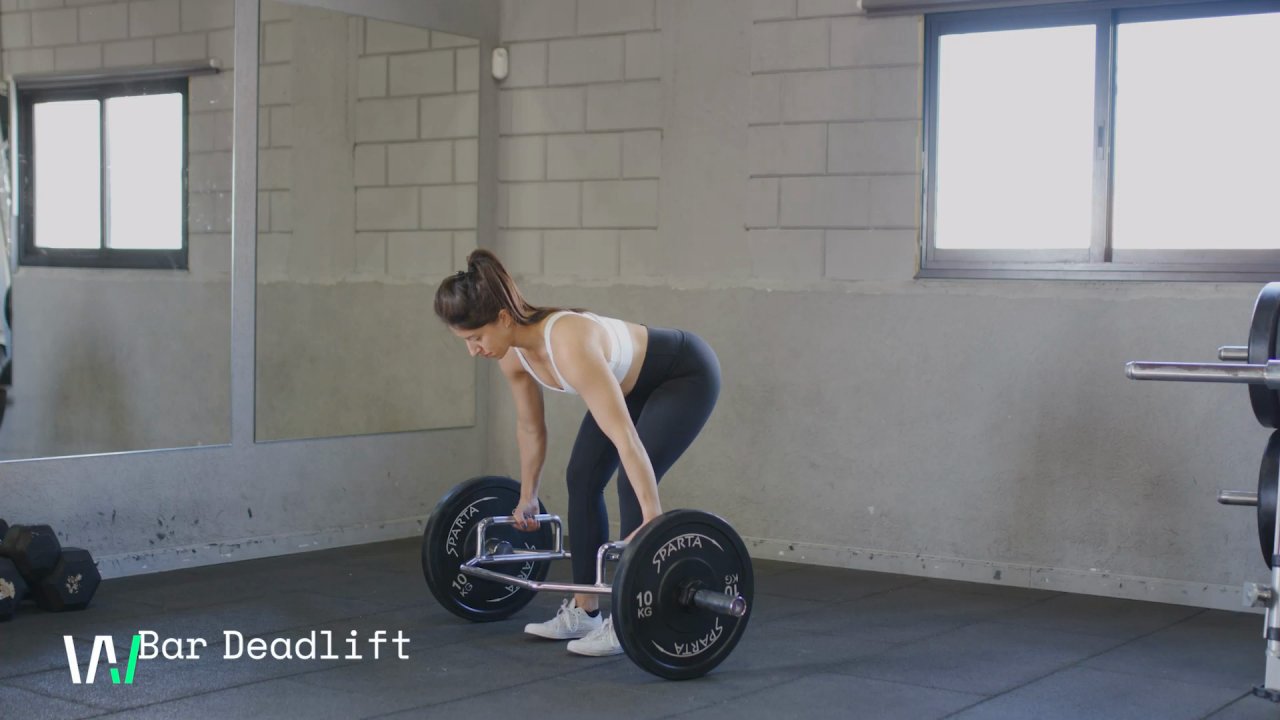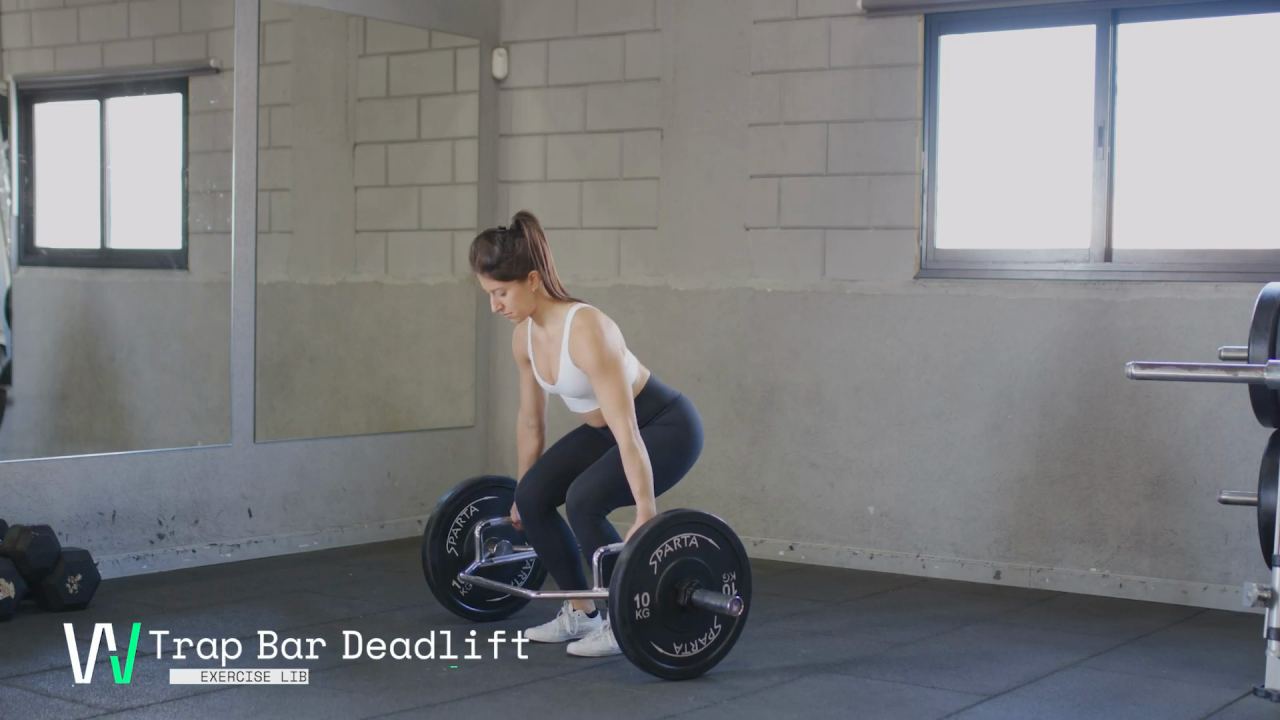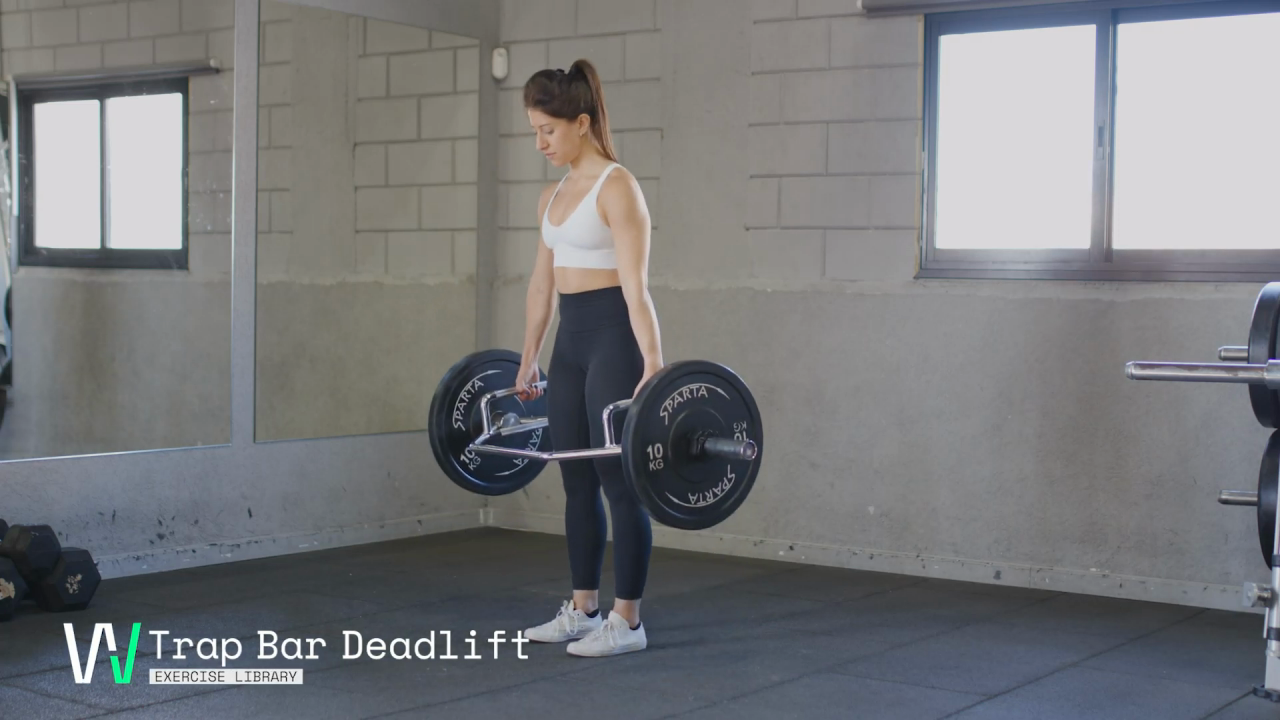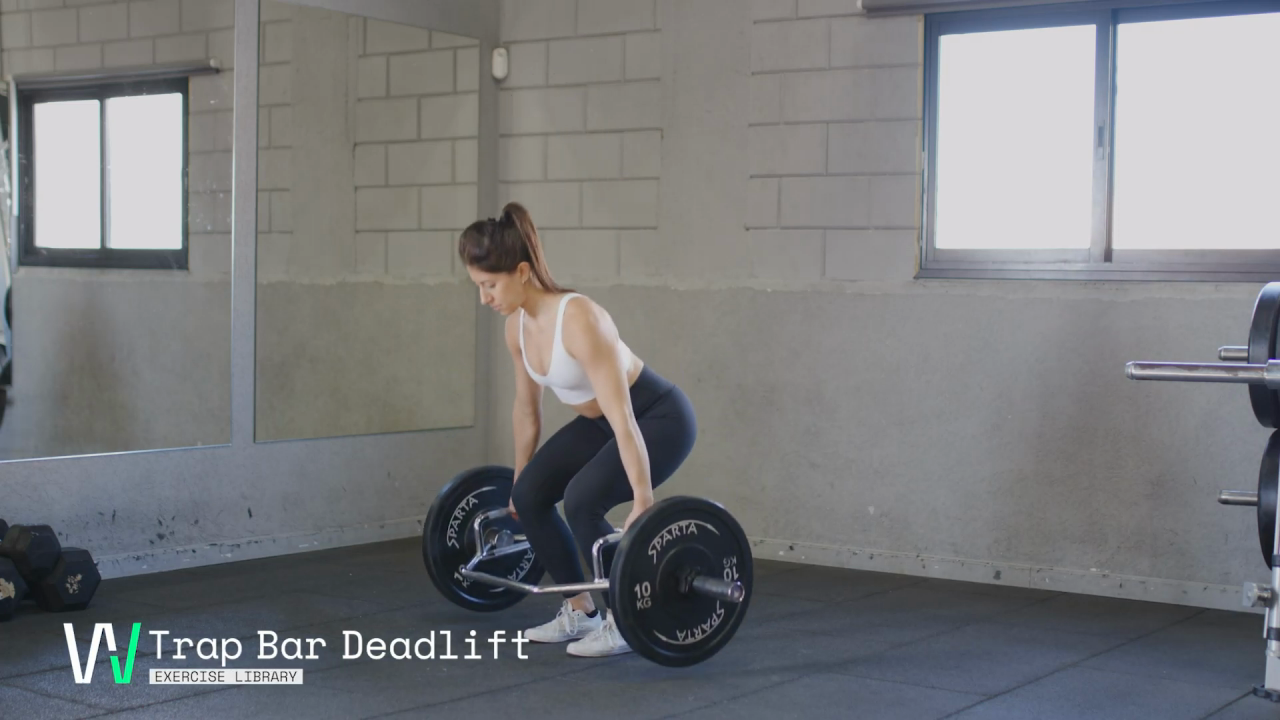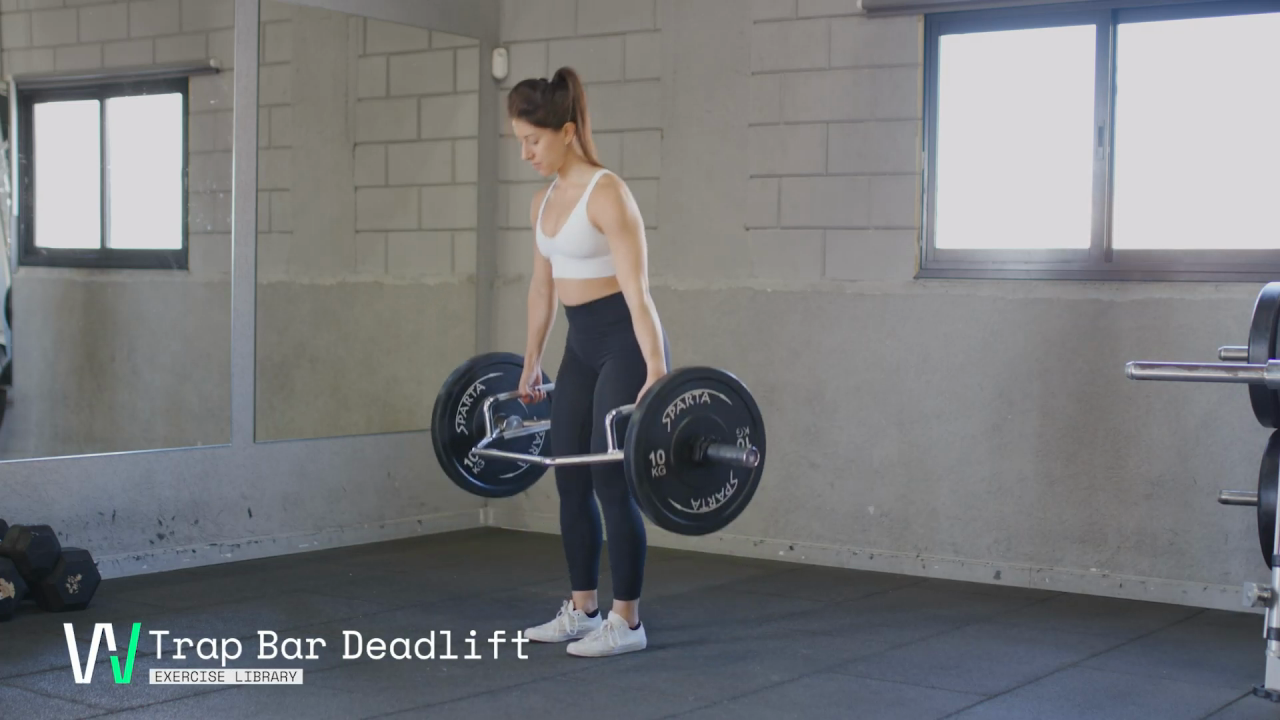
dt=1s
person 1, frame 1
left shoulder: (569, 344)
right shoulder: (513, 352)
left elbow: (624, 436)
right elbow: (530, 427)
left wrist: (653, 519)
right wrist: (528, 497)
left hip: (686, 374)
right hip: (632, 380)
left knee: (631, 484)
right knee: (582, 477)
right ankle: (583, 610)
person 1, frame 2
left shoulder: (587, 332)
right shoulder: (525, 335)
left elbow: (626, 432)
right elbow: (530, 420)
left wrist: (647, 517)
right wrist: (518, 494)
left hip: (667, 426)
right hip: (605, 429)
left knee: (584, 500)
right knee: (531, 498)
right ankle: (581, 611)
person 1, frame 3
left shoulder: (618, 187)
right shoulder: (554, 195)
left elbow: (636, 287)
right elbow: (542, 283)
left wrist: (653, 369)
right wrist: (528, 360)
left hip: (614, 338)
right hip: (571, 342)
left knee: (619, 482)
right knee: (578, 482)
left ankle: (626, 622)
right ankle: (582, 609)
person 1, frame 4
left shoulder: (580, 320)
right shoulder: (517, 324)
left elbow: (623, 419)
right elbow: (526, 407)
left wrist: (644, 505)
right wrist: (517, 480)
left hip: (659, 417)
right hip: (599, 422)
left knee: (582, 501)
right knee: (529, 497)
right ankle: (580, 610)
person 1, frame 5
left shoulder: (607, 193)
right shoulder: (545, 200)
left elbow: (638, 291)
right elbow: (542, 288)
left wrist: (656, 375)
right wrist: (530, 365)
left hip: (627, 344)
right hip: (583, 347)
left knee: (611, 481)
right knee: (569, 477)
left ankle: (627, 621)
right ankle: (583, 609)
